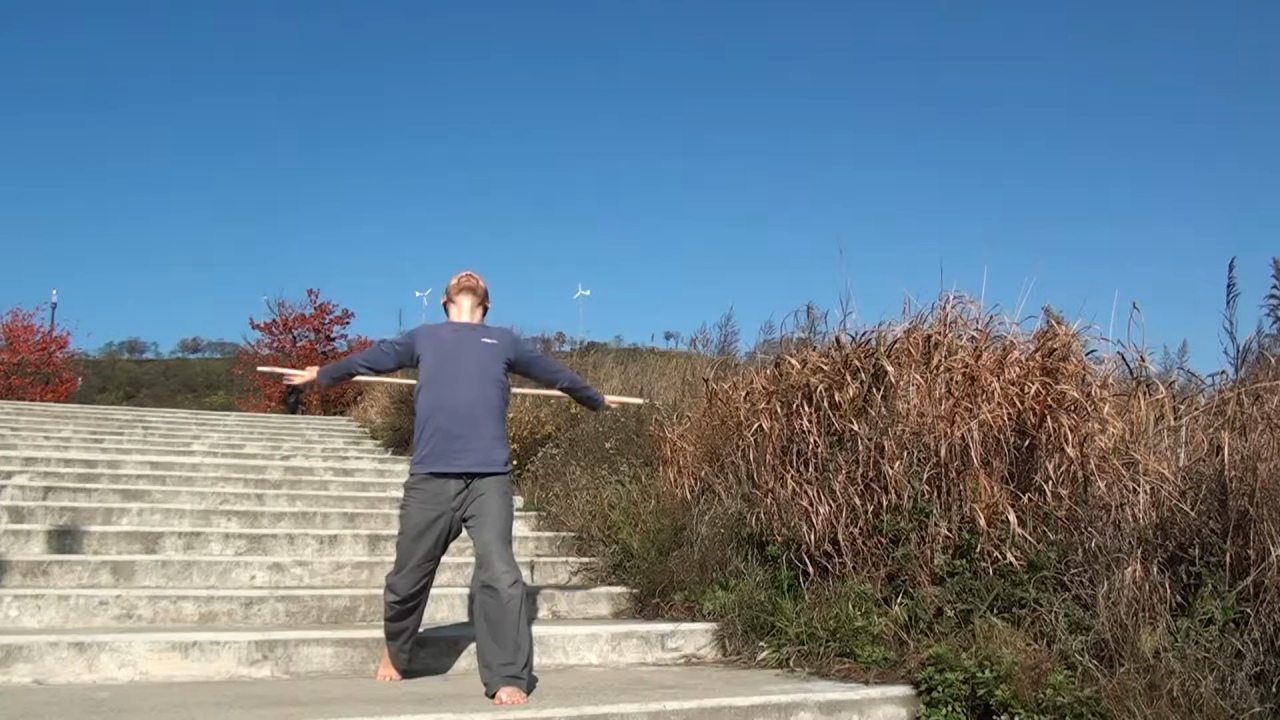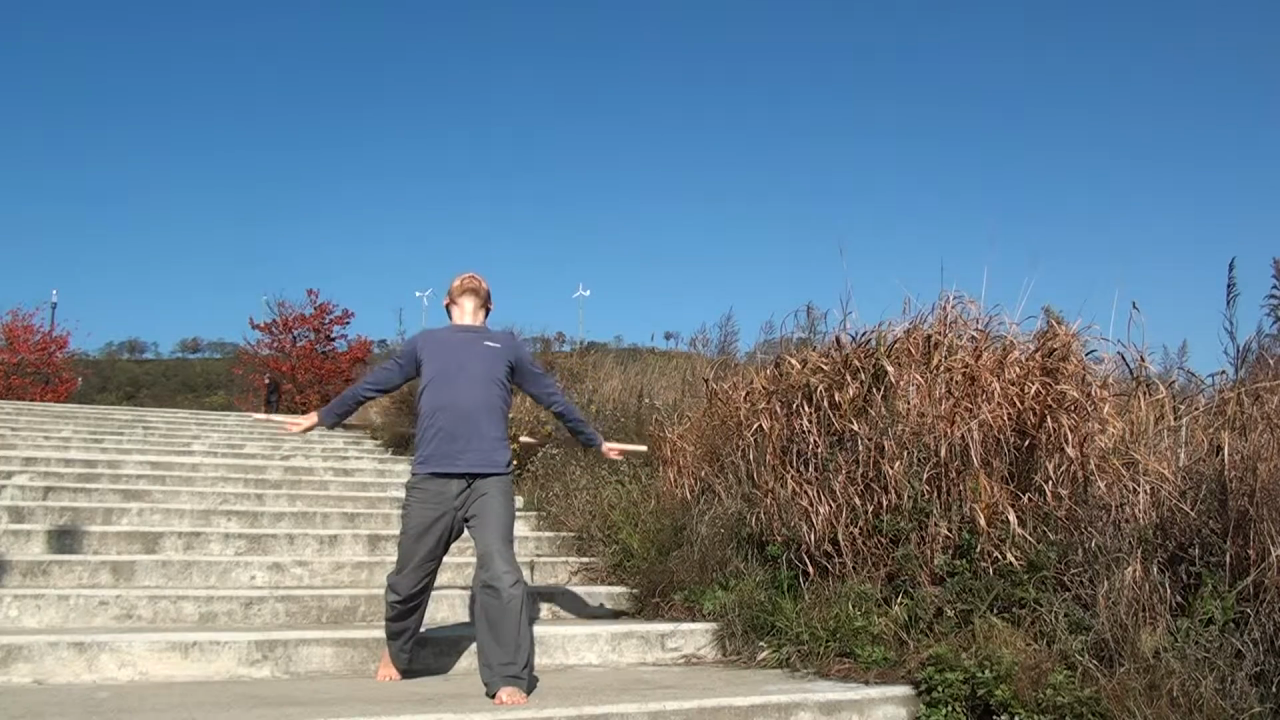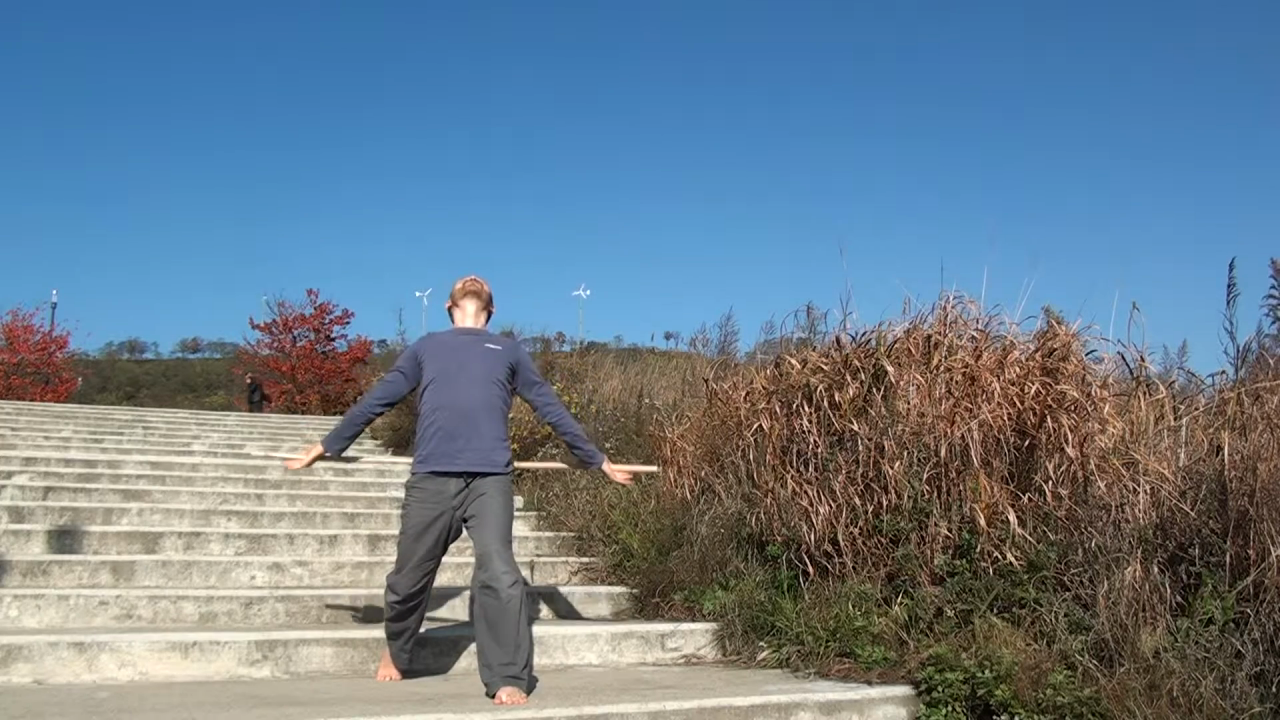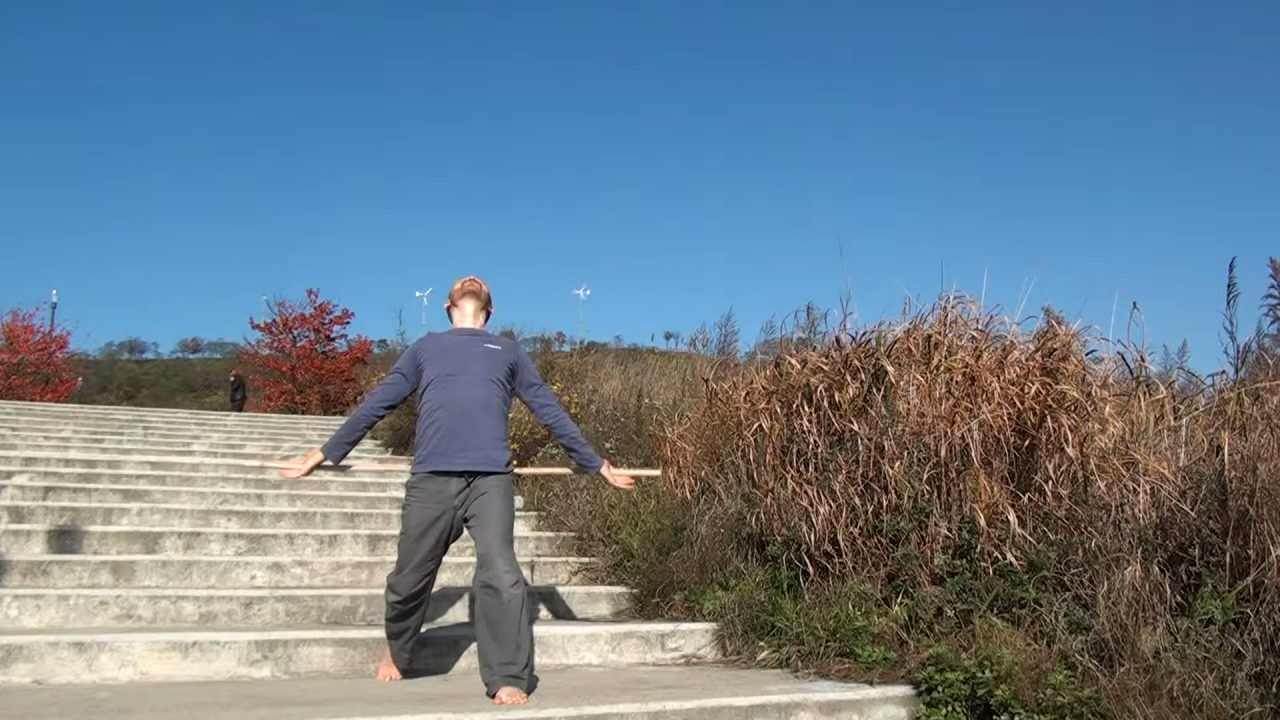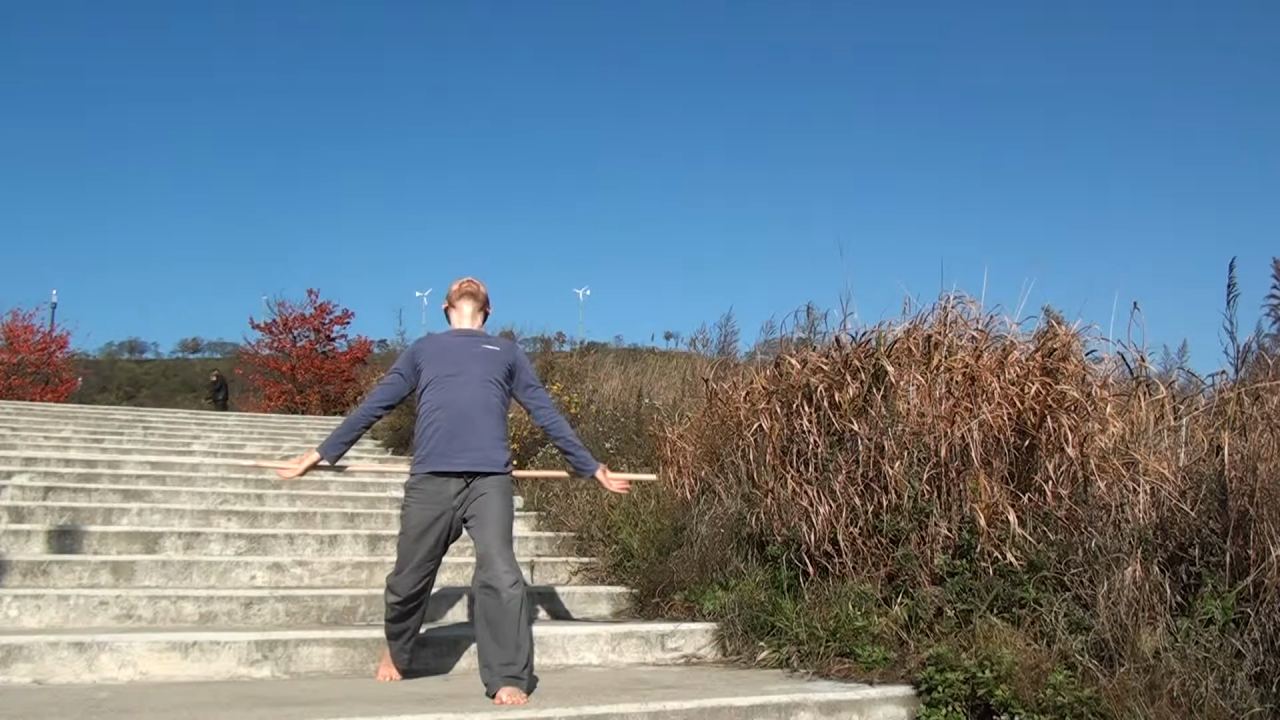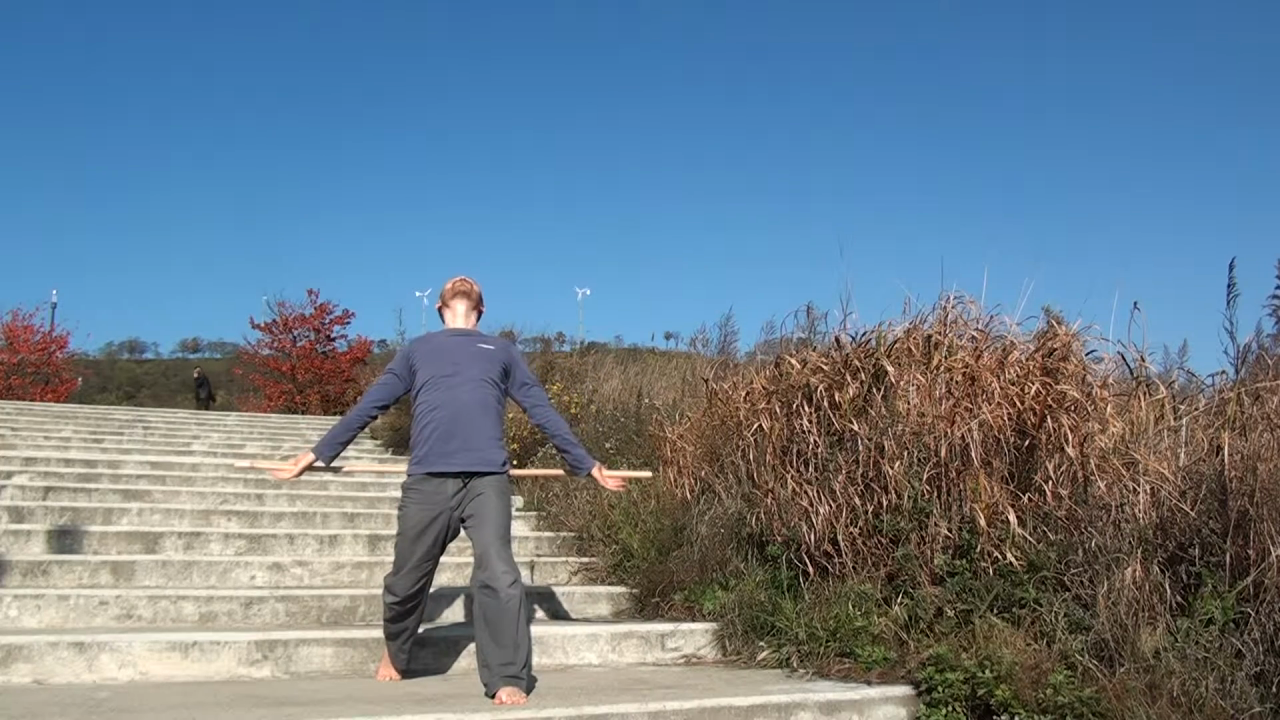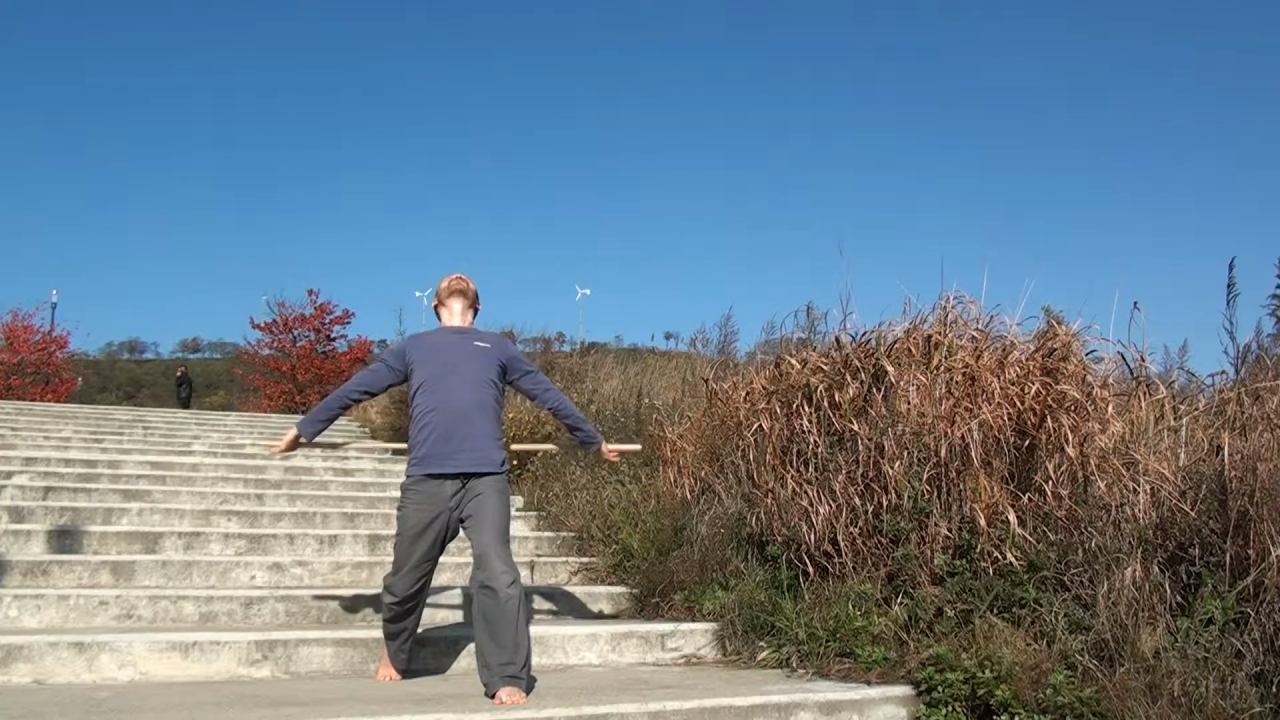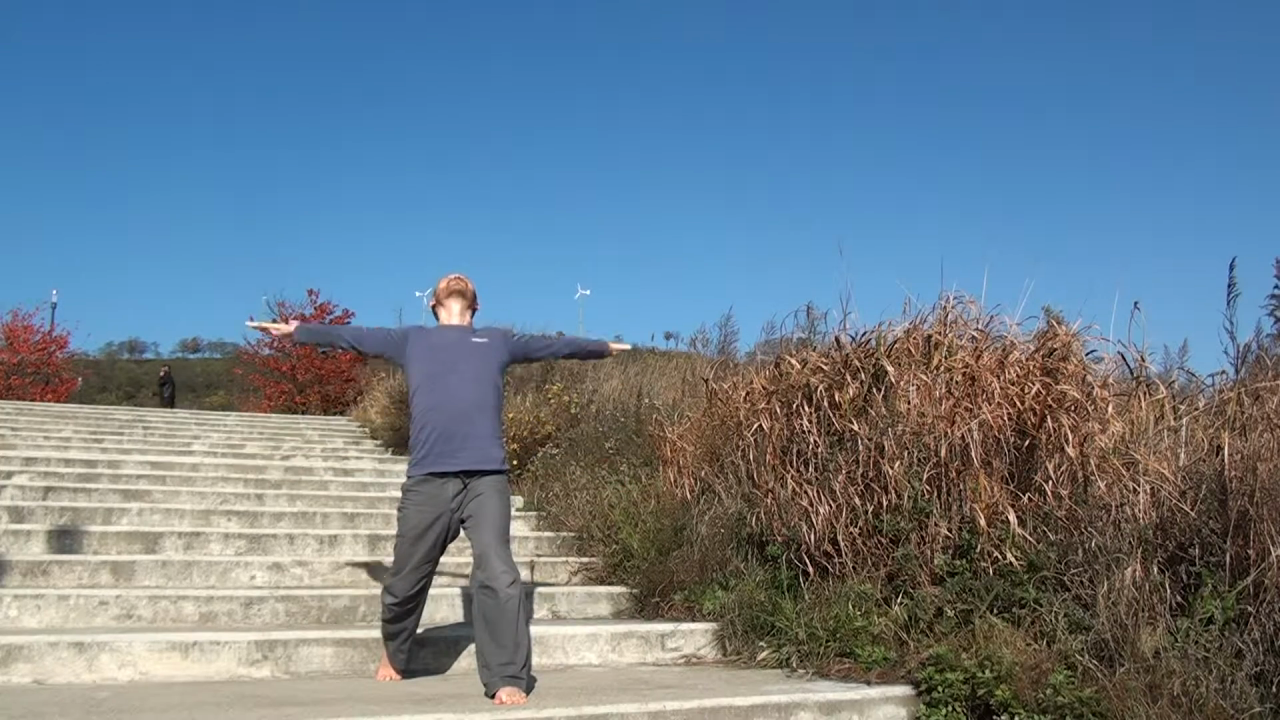
dt=0.3s
person 1, frame 1
left shoulder: (504, 342)
right shoulder: (423, 338)
left elbow: (558, 374)
right elbow: (368, 359)
left wrist: (596, 400)
right wrist: (321, 374)
left hip: (488, 477)
right hip: (430, 477)
left knee: (499, 575)
right knee: (408, 577)
left ankle: (508, 679)
right ankle: (395, 654)
person 1, frame 2
left shoulder: (508, 347)
right shoulder: (425, 343)
left elbow: (553, 398)
right elbow: (371, 385)
left wrist: (595, 441)
right wrist: (322, 418)
left hip: (491, 478)
right hip: (431, 479)
left knee: (500, 575)
right knee: (409, 577)
left ankle: (509, 679)
right ankle: (396, 653)
person 1, frame 3
left shoulder: (509, 351)
right shoulder: (426, 347)
left elbow: (552, 409)
right elbow: (376, 400)
left wrist: (597, 460)
right wrist: (328, 446)
left hip: (490, 478)
right hip: (430, 478)
left knee: (499, 575)
right knee: (408, 576)
left ankle: (509, 680)
right ankle: (396, 653)
person 1, frame 4
left shoulder: (509, 351)
right shoulder: (425, 348)
left elbow: (550, 411)
right elbow: (376, 404)
left wrist: (595, 463)
right wrist: (325, 454)
left hip: (491, 478)
right hip: (430, 478)
left knee: (500, 575)
right knee: (409, 577)
left ankle: (509, 680)
right ankle: (396, 653)
person 1, frame 5
left shoulder: (507, 352)
right shoulder: (423, 348)
left elbow: (547, 413)
right elbow: (375, 404)
left wrist: (591, 467)
right wrist: (322, 453)
left hip: (490, 478)
right hip: (430, 478)
left knee: (500, 575)
right knee: (408, 577)
left ankle: (509, 679)
right ankle: (396, 654)
person 1, frame 6
left shoulder: (502, 351)
right shoulder: (418, 349)
left elbow: (542, 410)
right elbow: (369, 404)
left wrist: (586, 464)
right wrist: (317, 455)
left hip: (487, 478)
right hip: (427, 479)
left knee: (498, 575)
right knee: (407, 578)
left ankle: (509, 680)
right ankle: (395, 654)
person 1, frame 7
left shoulder: (498, 347)
right shoulder: (414, 347)
left elbow: (549, 395)
right elbow: (356, 388)
left wrist: (593, 441)
right wrist: (304, 429)
left hip: (486, 478)
right hip: (426, 480)
left knee: (497, 574)
right knee: (405, 579)
left ankle: (508, 679)
right ankle: (395, 654)
person 1, frame 8
left shoulder: (498, 342)
right shoulder: (413, 340)
left elbow: (556, 344)
right elbow: (348, 335)
left wrist: (602, 347)
right wrist: (296, 329)
left hip: (486, 477)
right hip: (426, 479)
left knee: (497, 575)
right knee: (405, 579)
left ankle: (508, 679)
right ankle: (393, 657)
